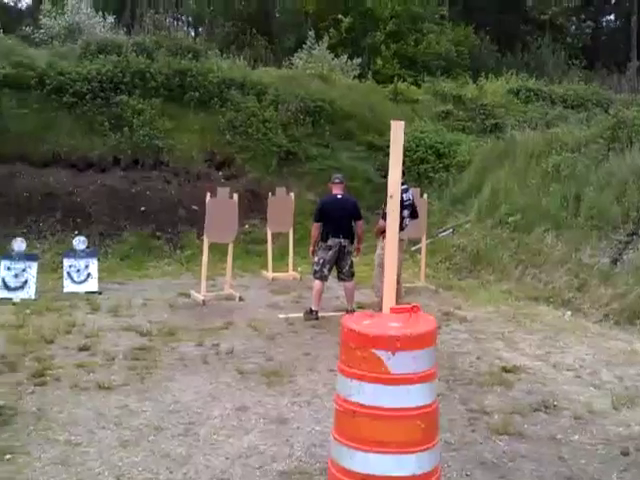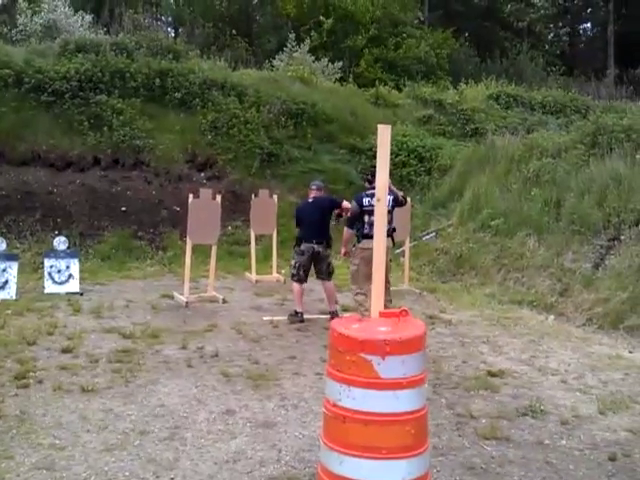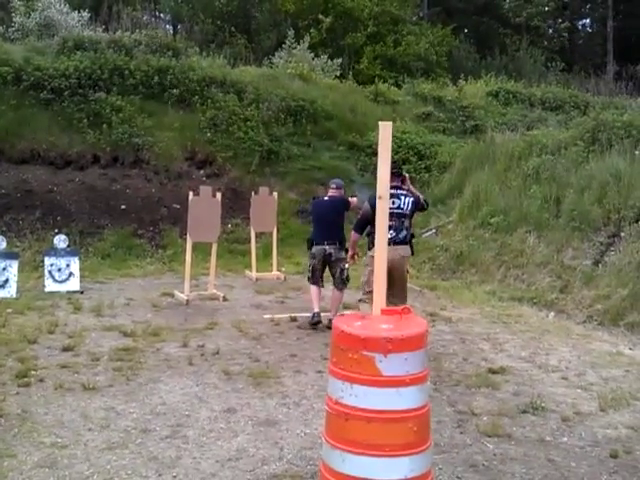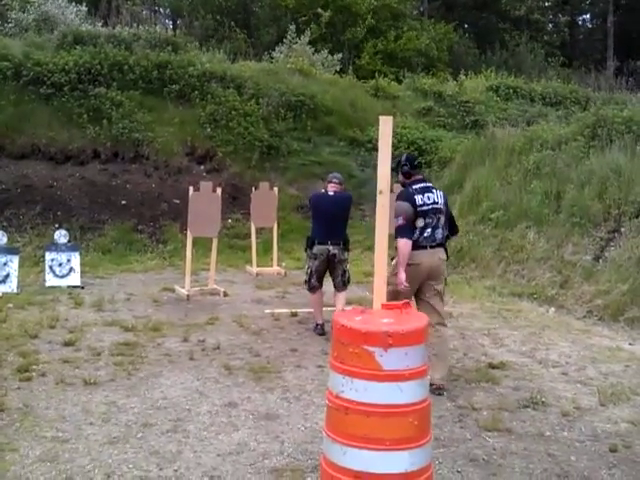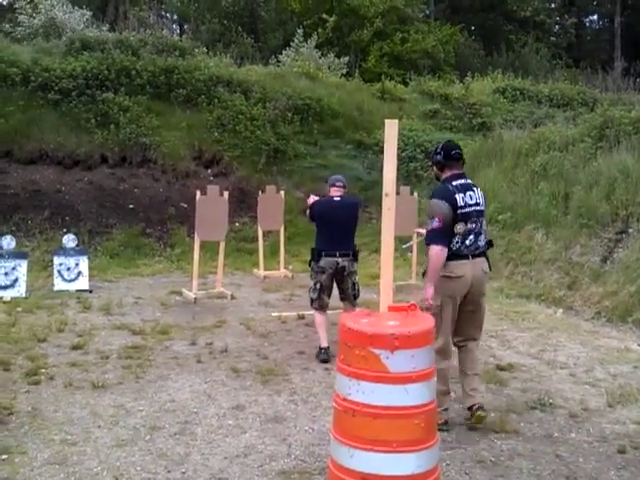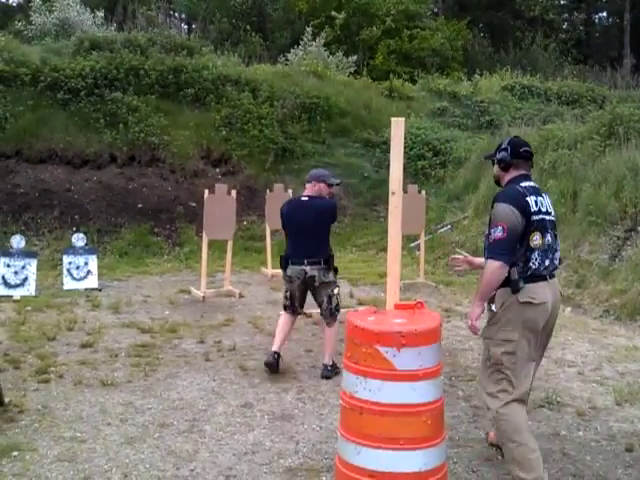
dt=0.7s
person 1, frame 1
right shoulder: (408, 193)
left elbow: (385, 220)
right elbow: (415, 215)
left wrist: (377, 231)
right hip: (400, 238)
left knee: (382, 278)
right knee: (395, 277)
person 1, frame 2
left shoulder: (359, 199)
right shoulder: (390, 197)
left elbow: (349, 225)
right elbow: (403, 200)
left wrist: (345, 246)
right wrist: (391, 187)
left hip: (364, 245)
right hip: (385, 244)
left knee: (360, 286)
right knee: (384, 283)
left ankle: (366, 318)
person 1, frame 3
left shoulder: (374, 200)
right shoulder: (411, 199)
left elbow: (358, 227)
right elbow: (424, 204)
left wrist: (352, 249)
right wrist: (410, 187)
right hip: (401, 252)
left knee: (370, 296)
right knee: (398, 298)
person 1, frame 4
left shoulder: (405, 197)
right shoulder: (439, 194)
left elbow: (403, 236)
right elbow: (452, 230)
left wrist: (400, 270)
left hip: (414, 258)
right hip: (437, 257)
right knee: (435, 319)
right ankle: (438, 379)
person 1, frame 5
left shoulder: (442, 194)
right shoulder: (475, 191)
left elbow: (438, 243)
left wrist: (430, 284)
left hip: (451, 271)
right hip: (478, 268)
left knee: (439, 344)
right knee: (469, 338)
left ankle: (438, 412)
right ankle: (475, 403)
person 1, frame 6
left shoulder: (508, 199)
right shoulder: (542, 198)
left elbow: (500, 259)
left wrist: (477, 303)
right wrist: (477, 262)
left hip: (521, 299)
right hip: (548, 292)
left knee: (501, 389)
right knee: (518, 378)
right ankle: (507, 437)
person 2, frame 1
left shoulder: (324, 202)
right shoulder: (352, 202)
left elbow: (316, 226)
right elbow: (359, 224)
left wrist: (312, 245)
right wrist: (358, 243)
left hip: (328, 243)
right hip: (346, 242)
left knee: (319, 277)
right knee: (348, 278)
left ankle: (314, 310)
right ankle: (350, 310)
person 2, frame 2
left shoulder: (300, 207)
right shoulder: (327, 201)
right elbow: (348, 206)
right wrist: (339, 210)
left hip: (303, 246)
right hip: (322, 246)
left knee: (297, 280)
right knee: (327, 278)
left ankle: (298, 313)
right ankle: (333, 312)
person 2, frame 3
left shoulder: (315, 204)
right shoulder: (341, 201)
right elbow: (353, 202)
right wrist: (352, 199)
left hip: (316, 248)
right hip: (336, 248)
left knee: (315, 282)
right knee: (340, 285)
left ankle: (315, 313)
right ankle: (332, 318)
person 2, frame 4
left shoulder: (315, 198)
right shoulder: (347, 199)
left hip: (317, 248)
right hip: (339, 249)
left knee: (315, 287)
right knee: (341, 288)
left ankle: (319, 324)
person 2, frame 5
left shoulder: (318, 205)
right shoulder: (354, 204)
left elbow: (311, 215)
left hip: (323, 260)
right hip: (347, 260)
left knee: (320, 305)
right knee: (350, 301)
left ankle: (324, 347)
person 2, frame 6
left shoulder: (287, 207)
right shoulder: (329, 206)
left hip: (293, 268)
right hip: (321, 269)
left knee: (290, 312)
right knee: (330, 318)
left ankle: (274, 354)
right ankle: (328, 365)
